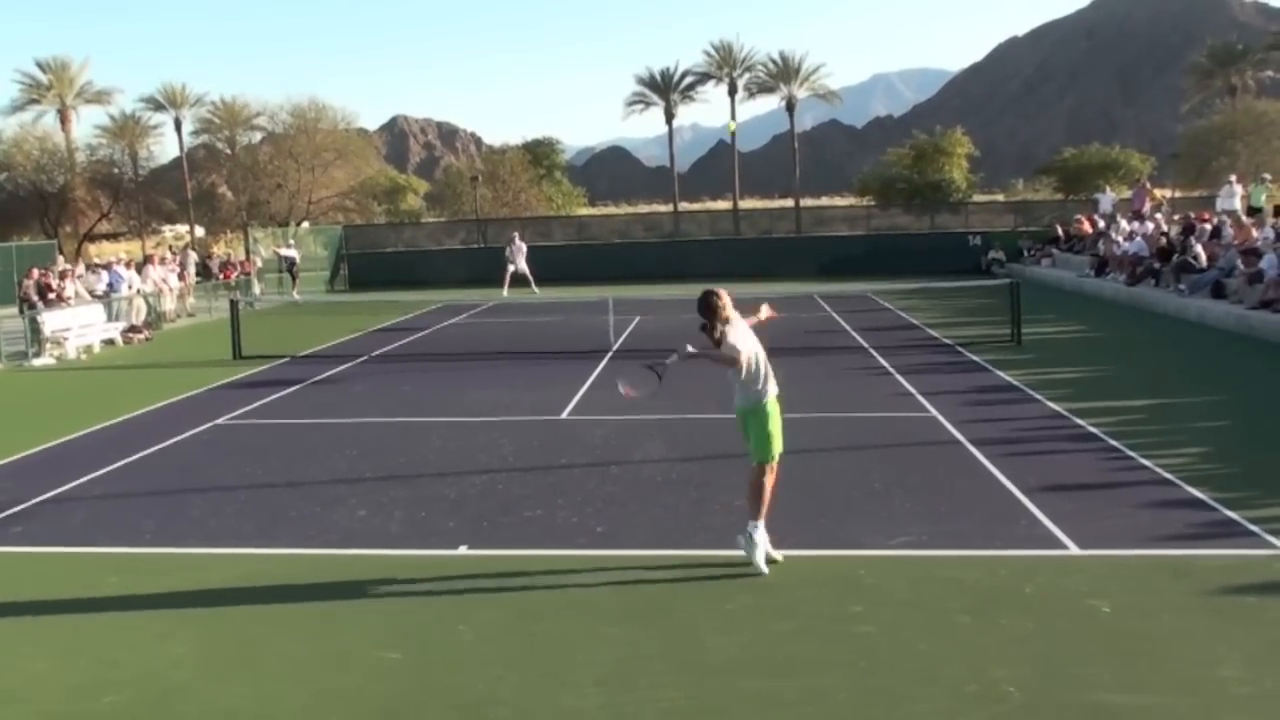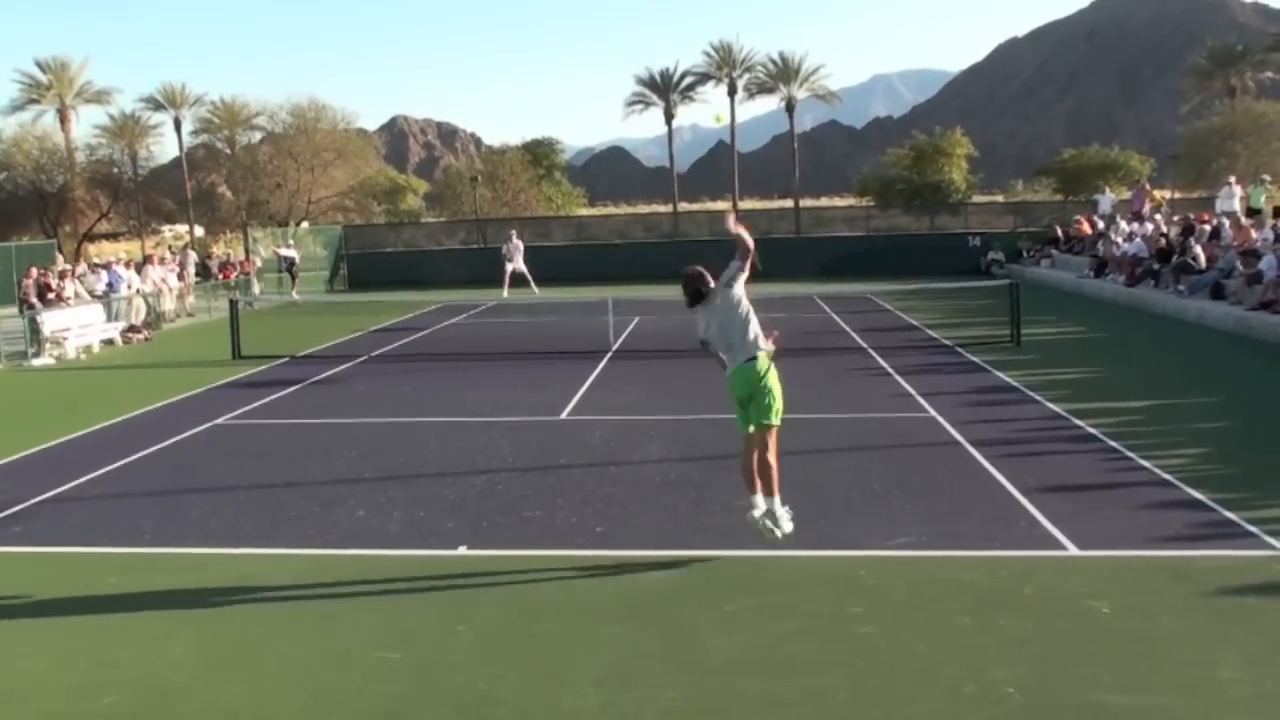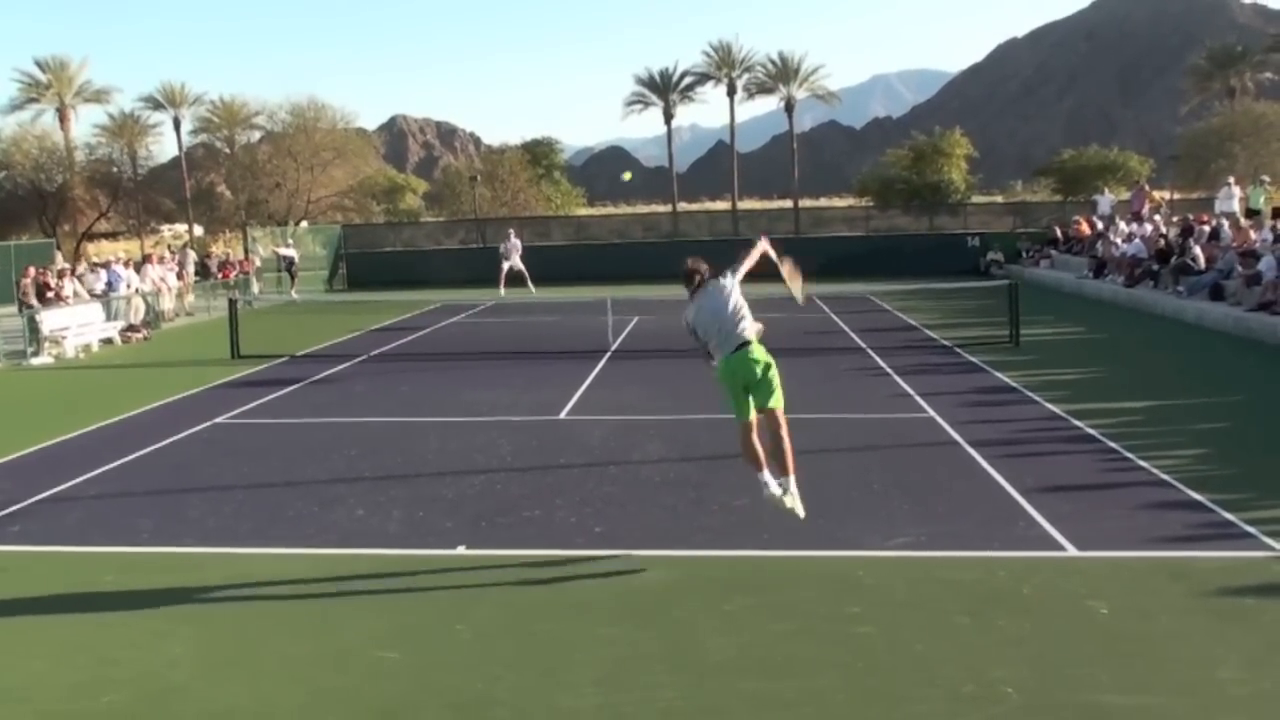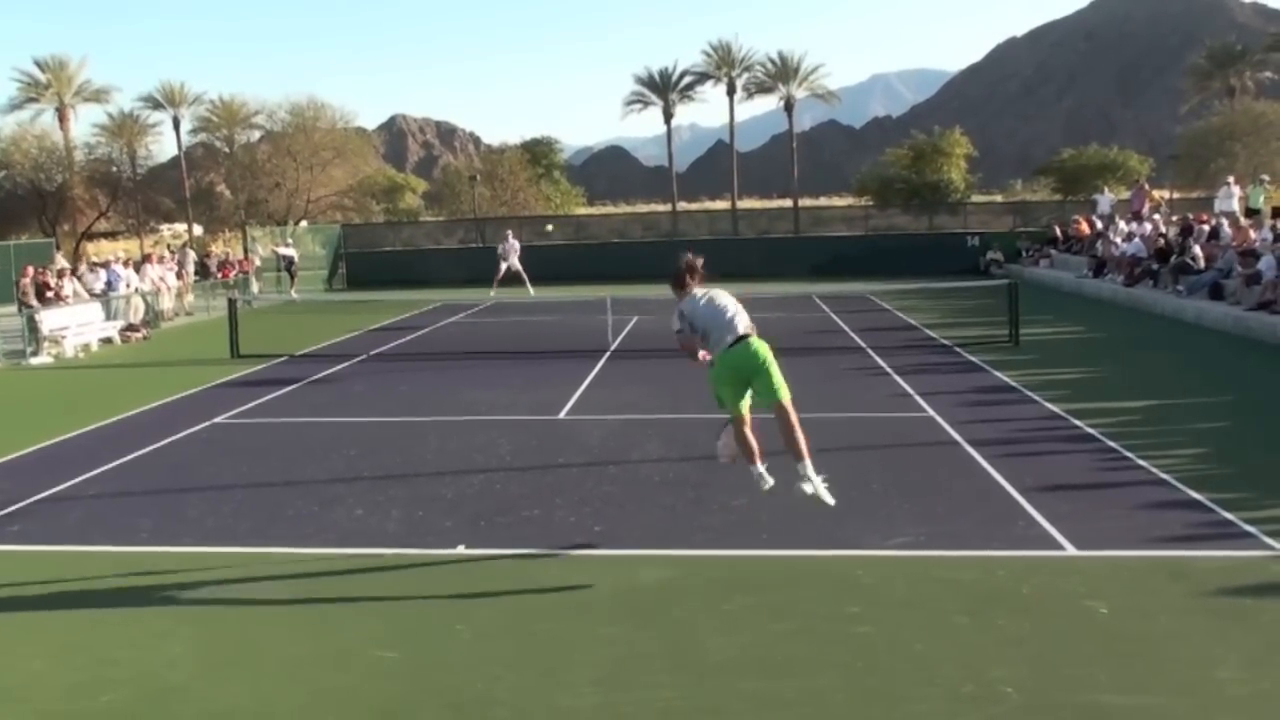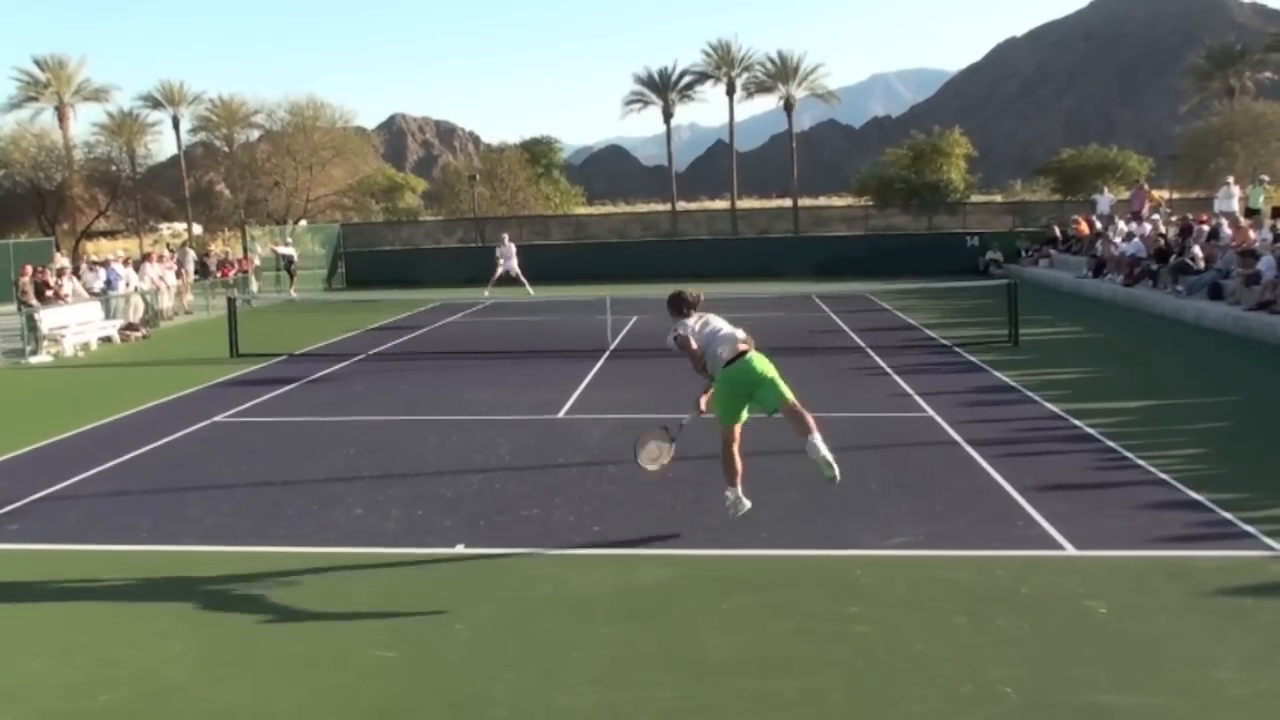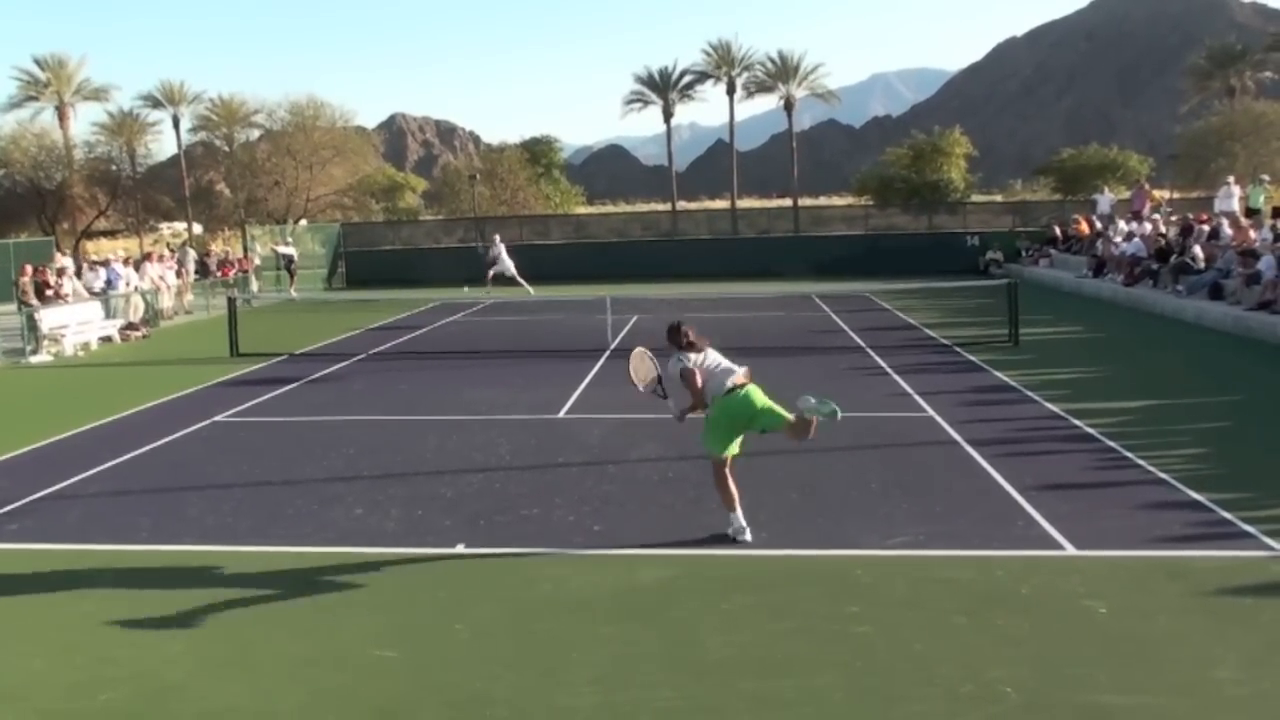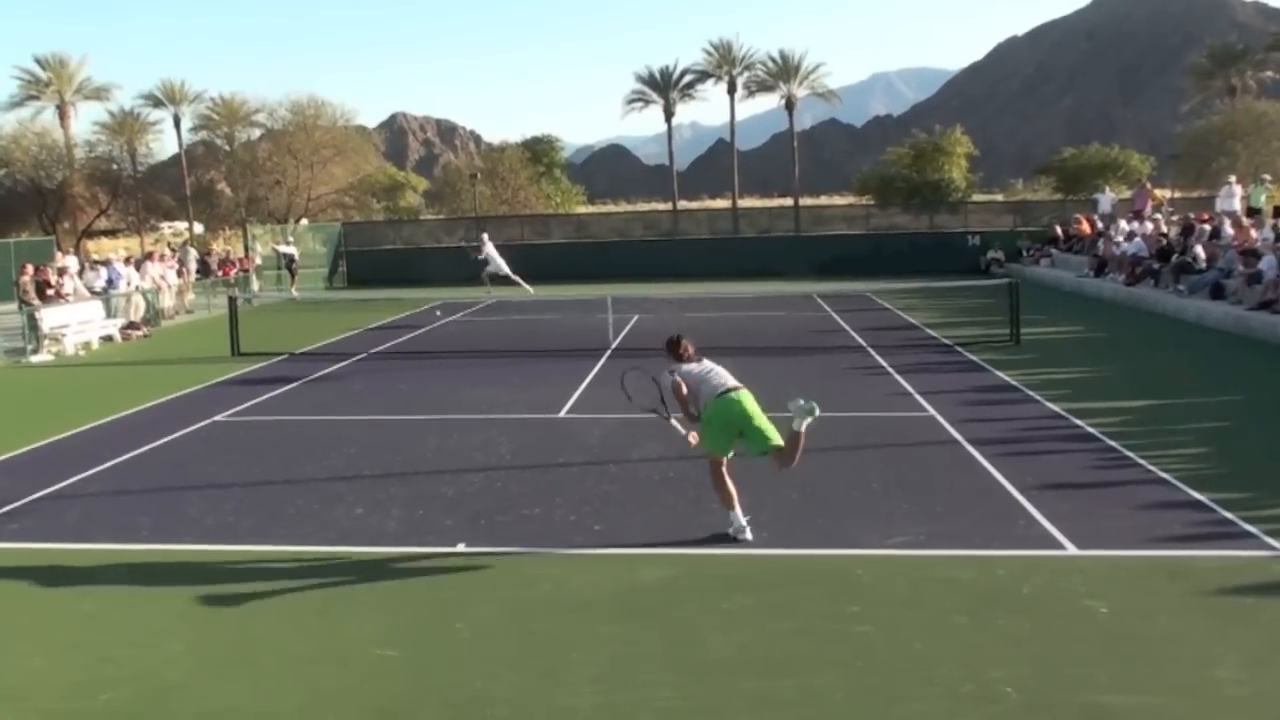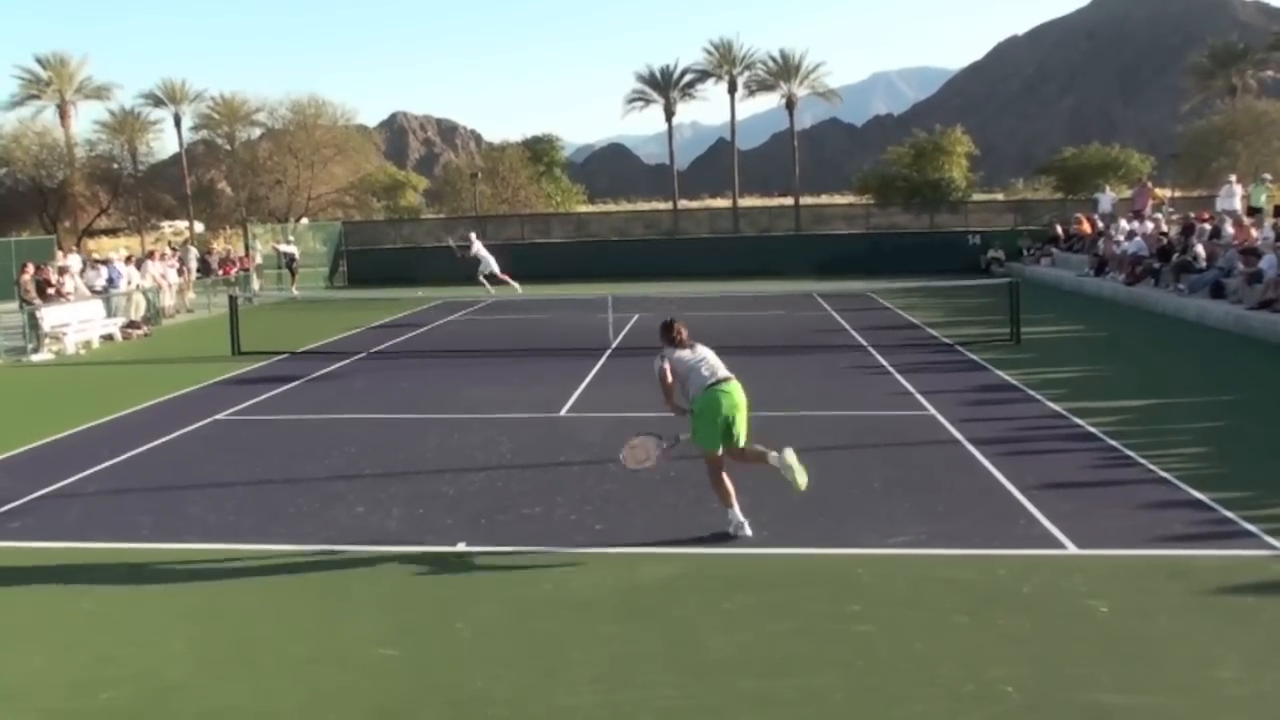
dt=0.1s
person 1, frame 1
left shoulder: (731, 323)
right shoulder: (726, 337)
right elbow: (737, 358)
left wrist: (757, 317)
left hip: (759, 402)
right hip: (759, 405)
left knee: (768, 469)
right knee: (765, 470)
left ankle: (757, 540)
right ankle: (756, 537)
person 1, frame 2
left shoulder: (703, 323)
right shoulder: (729, 287)
right elbow: (747, 249)
right wrist: (737, 229)
left hip: (737, 378)
right hip: (759, 369)
left knee: (750, 443)
right knee: (767, 442)
left ankle: (758, 504)
right ankle: (775, 507)
person 1, frame 3
left shoulder: (691, 315)
right shoulder: (723, 283)
left elbow: (711, 355)
right elbow: (751, 255)
right wrist: (764, 246)
left hip: (728, 370)
right hip: (752, 356)
left knee: (747, 428)
right knee: (776, 422)
left ankle: (767, 482)
right ankle: (789, 488)
person 1, frame 4
left shoulder: (680, 311)
right shoulder: (717, 294)
left elbow: (688, 348)
left hip: (727, 362)
right hip: (752, 349)
left knee: (740, 422)
right knee: (785, 412)
left ankle: (759, 472)
right ankle: (808, 476)
person 1, frame 5
left shoulder: (676, 333)
right shoulder: (710, 319)
left elbow: (693, 352)
left wrist: (706, 378)
right wrist: (707, 392)
left hip: (728, 378)
right hip: (752, 363)
left knee: (729, 440)
right knee: (792, 408)
left ankle: (736, 496)
right ankle: (815, 443)
person 1, frame 6
left shoulder: (676, 363)
right shoulder: (709, 353)
left elbow: (695, 382)
left wrist: (699, 403)
right wrist: (689, 408)
left hip: (726, 406)
right hip: (751, 394)
left knee: (720, 468)
right knee: (801, 432)
left ankle: (739, 526)
right ankle: (808, 409)
person 1, frame 7
left shoulder: (673, 372)
right shoulder: (706, 364)
left elbow: (681, 393)
left wrist: (692, 417)
right wrist: (702, 431)
left hip: (719, 409)
right hip: (743, 399)
left knee: (717, 467)
right knee: (785, 460)
left ankle: (739, 525)
right ankle: (799, 415)
person 1, frame 8
left shoulder: (663, 357)
right shoulder: (701, 350)
left elbow: (667, 382)
left wrist: (674, 406)
left hip: (707, 401)
right hip: (735, 394)
left knee: (714, 465)
right knee: (736, 452)
left ankle: (738, 521)
right ankle: (779, 458)
